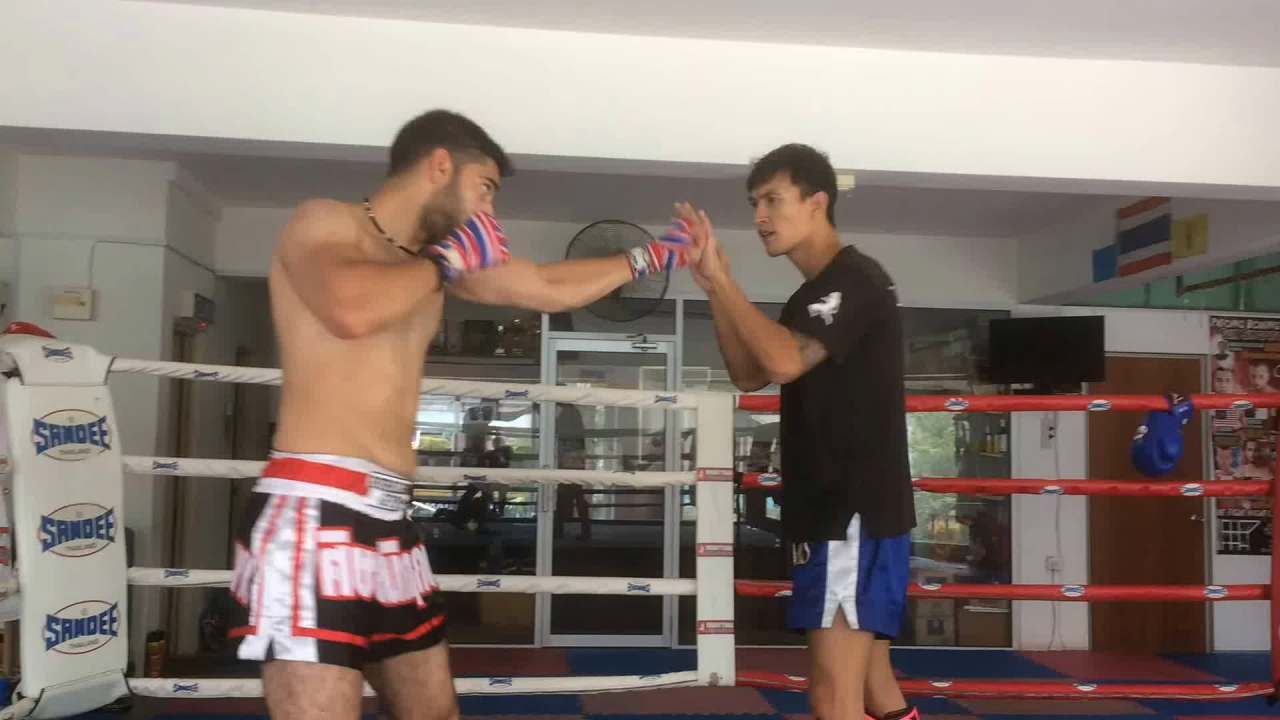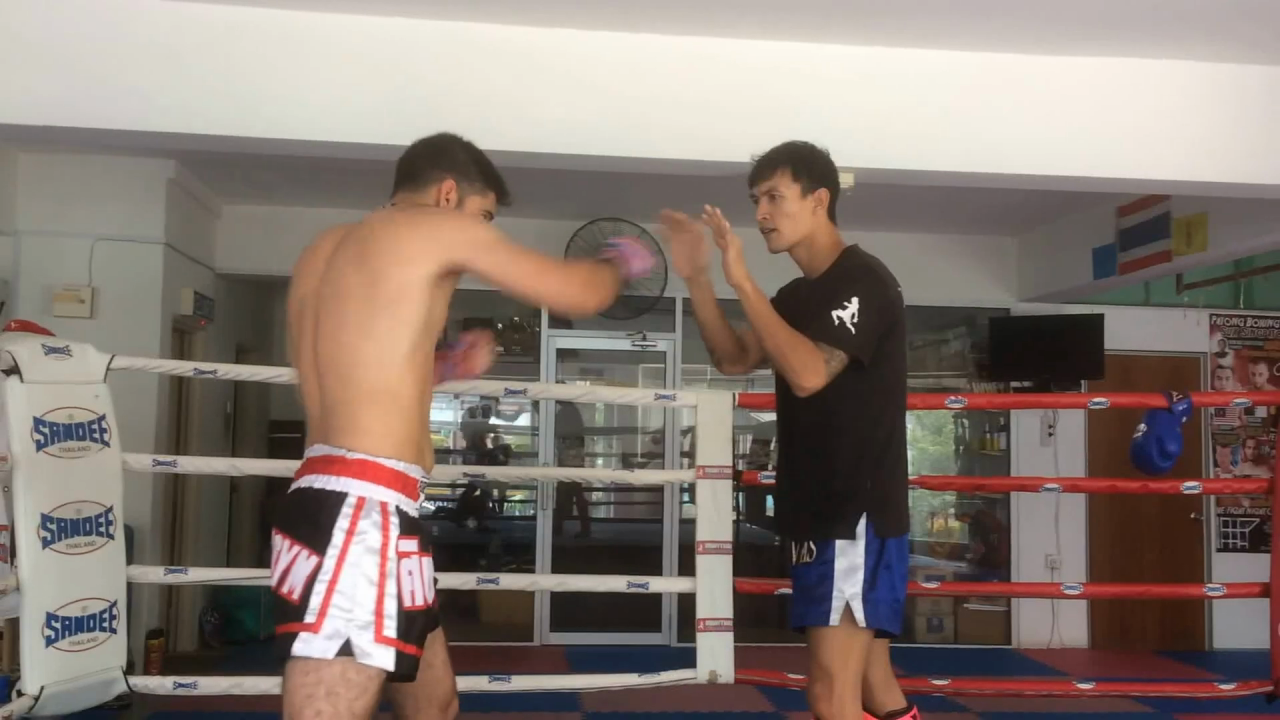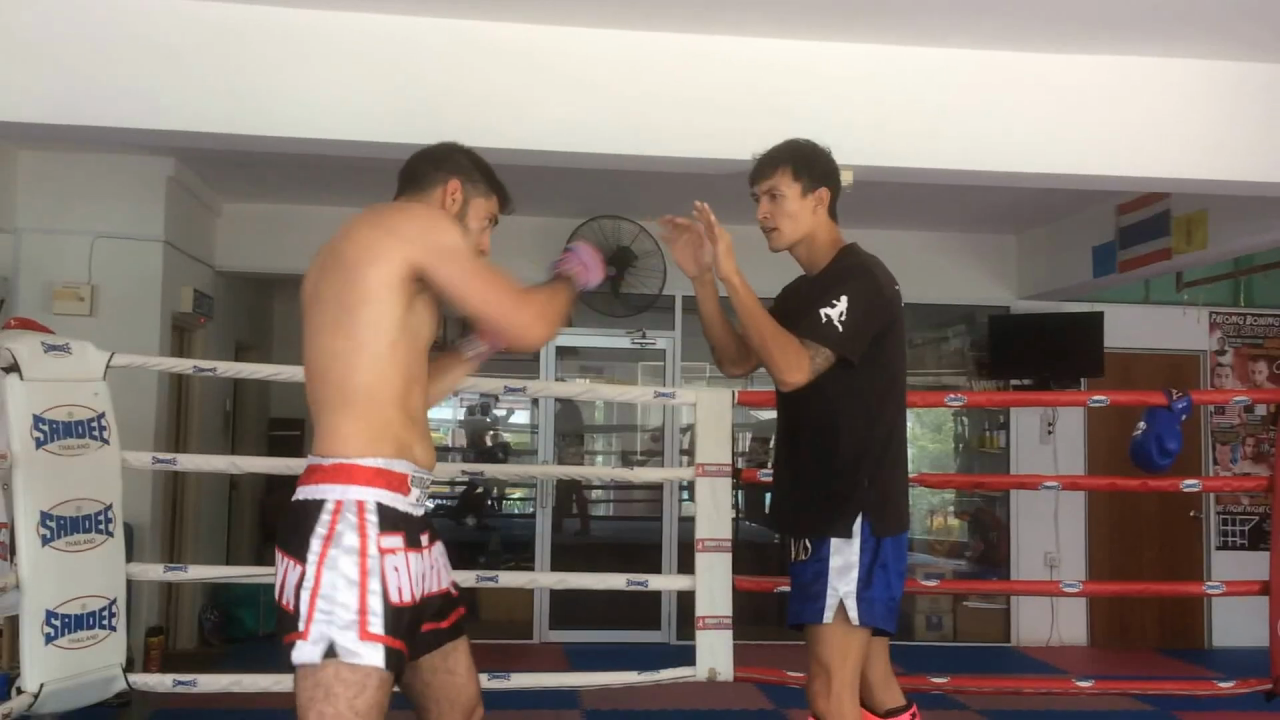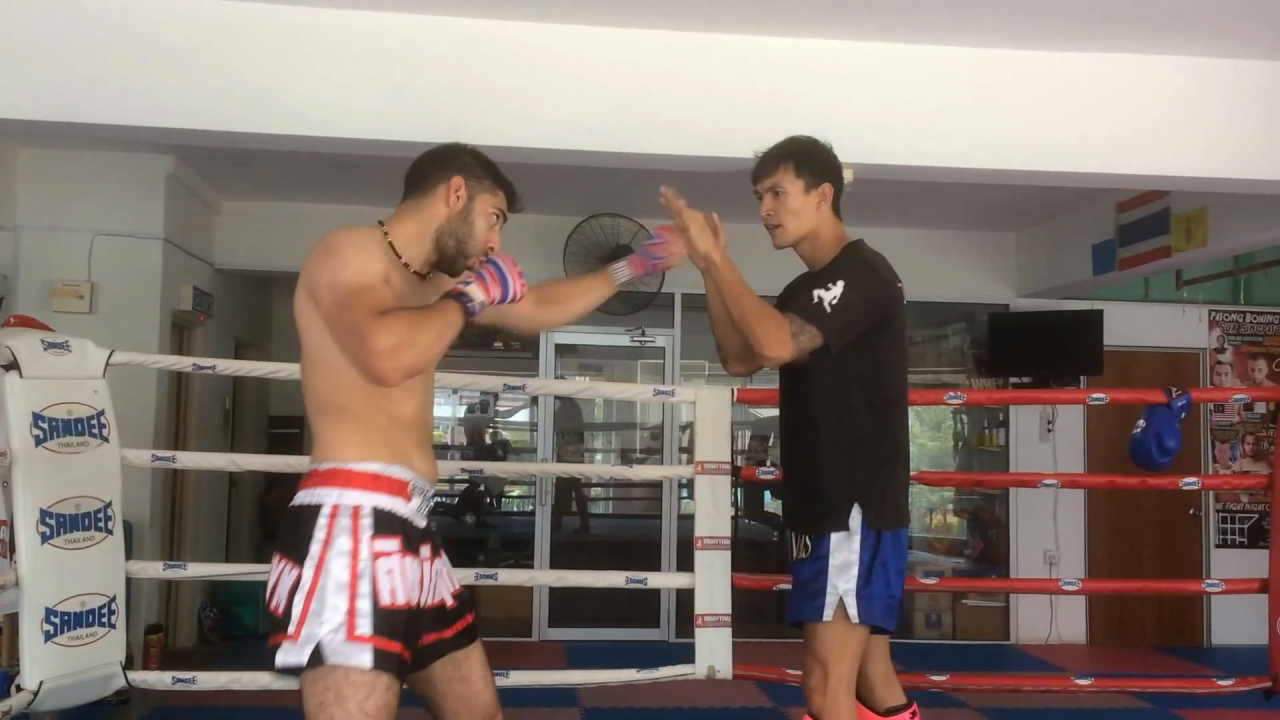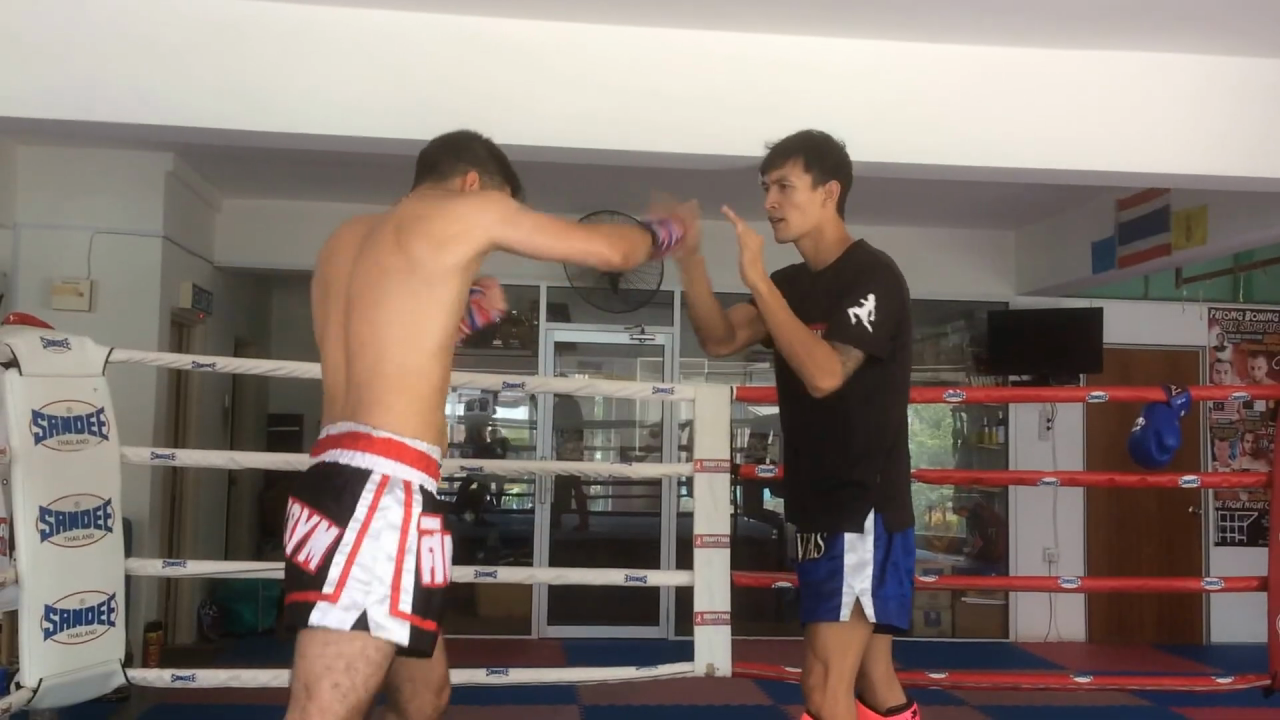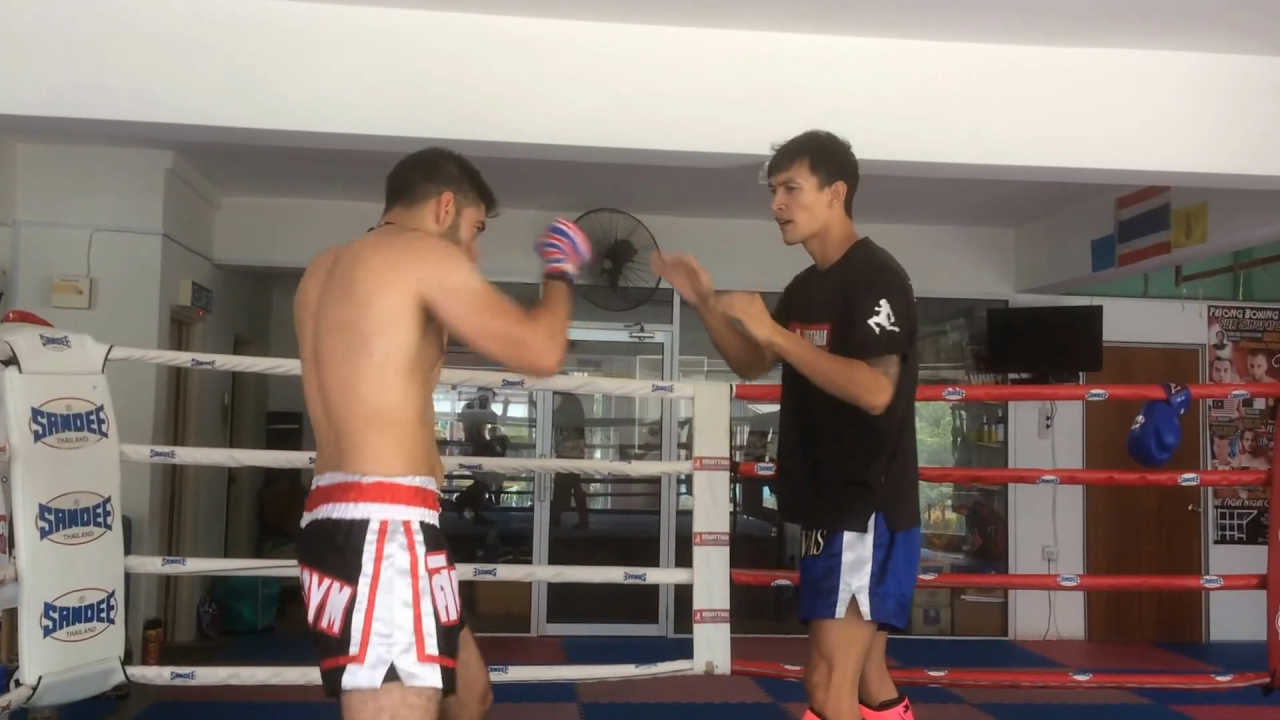
dt=0.2s
person 1, frame 1
left shoulder: (425, 261)
right shoulder: (321, 223)
left elbow: (550, 293)
right elbow: (352, 310)
left wrist: (651, 254)
right wrist: (448, 260)
left hip: (380, 522)
right hip: (311, 515)
person 1, frame 2
left shoulder: (327, 251)
right shoulder: (432, 228)
right elbow: (575, 293)
left wrist: (442, 370)
right wrist: (624, 260)
left hip: (354, 510)
right hip: (360, 512)
person 1, frame 3
right shoulder: (386, 233)
right elbow: (528, 326)
left wrist: (479, 346)
right wrist: (573, 277)
left hip: (396, 522)
right hip: (353, 512)
person 1, frame 4
left shoulder: (428, 282)
right shoulder: (349, 250)
left elbow: (539, 310)
right elbow: (387, 356)
left wrist: (640, 261)
right wrist: (472, 298)
left hip: (403, 533)
right hip: (348, 521)
person 1, frame 5
left shoulder: (347, 239)
right shoulder: (463, 210)
right elbow: (608, 250)
right wrist: (661, 231)
left hip: (344, 481)
right hip: (380, 488)
person 1, frame 6
left shoulder: (330, 269)
right shoulder: (422, 255)
right elbow: (542, 354)
right wrist: (562, 268)
left hip: (349, 523)
right hip: (385, 531)
person 2, frame 1
left shoulder: (856, 280)
right shoulder: (810, 297)
left elbow: (784, 362)
right elbow: (749, 376)
left wrist: (721, 276)
right wrist: (712, 285)
left hip: (854, 514)
right hip: (832, 510)
person 2, frame 2
left shoulder: (862, 280)
right shoulder: (800, 294)
left elbow: (808, 373)
right elbow: (733, 360)
left wrist: (743, 282)
right wrist: (697, 277)
left hip: (855, 514)
right hip: (825, 511)
person 2, frame 3
left shoulder: (860, 278)
right shoulder: (802, 293)
left elbow: (792, 370)
right elbow: (736, 360)
left wrist: (730, 279)
right wrist: (706, 278)
left hip: (854, 512)
right hip: (830, 508)
person 2, frame 4
left shoulder: (861, 272)
right shoulder: (808, 288)
left elbow: (775, 345)
right elbow: (742, 360)
left wrist: (715, 258)
right wrist: (711, 265)
left hip: (854, 506)
right hip: (829, 503)
person 2, frame 5
left shoulder: (871, 274)
right shoulder: (796, 281)
left elbow: (822, 374)
right elbow: (718, 339)
left wrist: (758, 280)
right wrist: (689, 257)
left hip: (860, 506)
right hip: (825, 506)
person 2, frame 6
left shoulder: (876, 276)
right shoulder: (807, 284)
left elbow: (876, 390)
right elbow: (750, 364)
left wrist: (775, 332)
right wrist: (707, 303)
left hip: (866, 507)
right hip: (831, 505)
